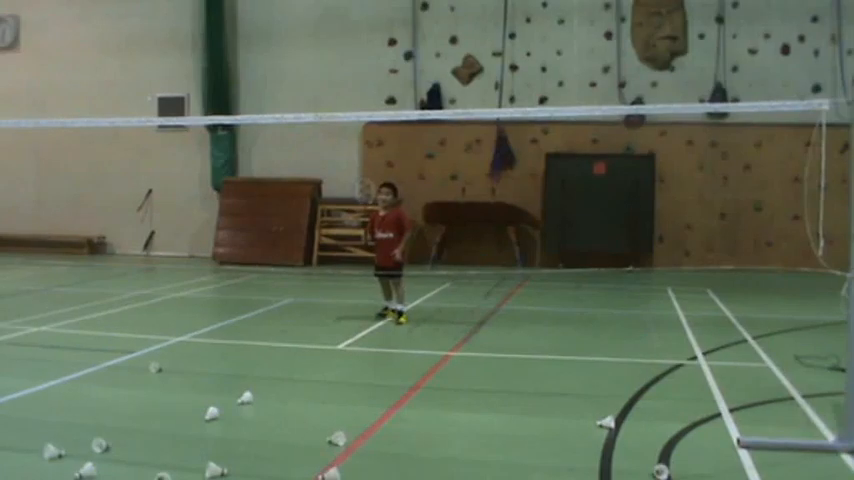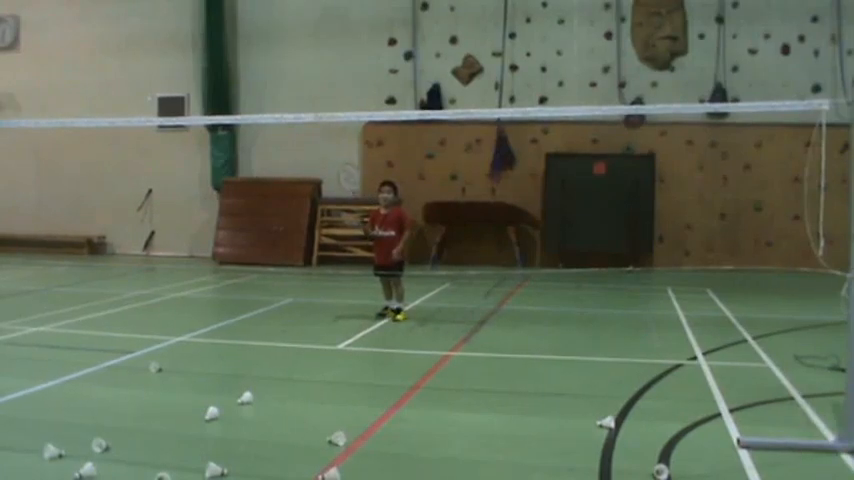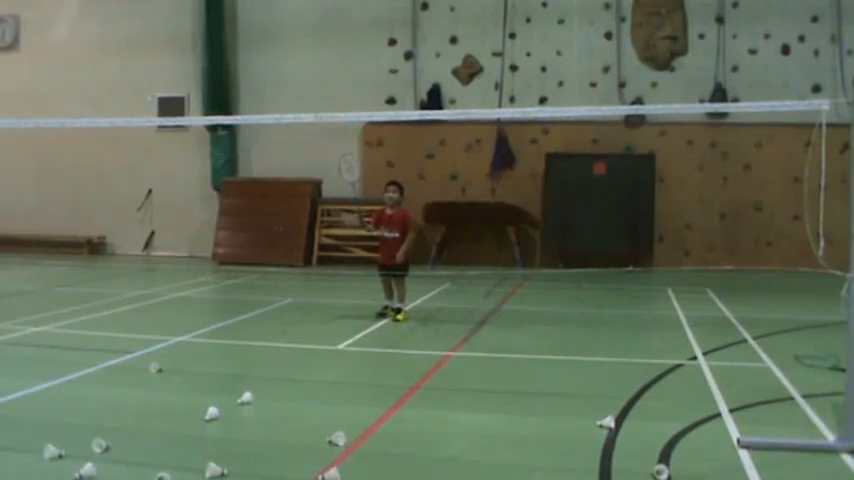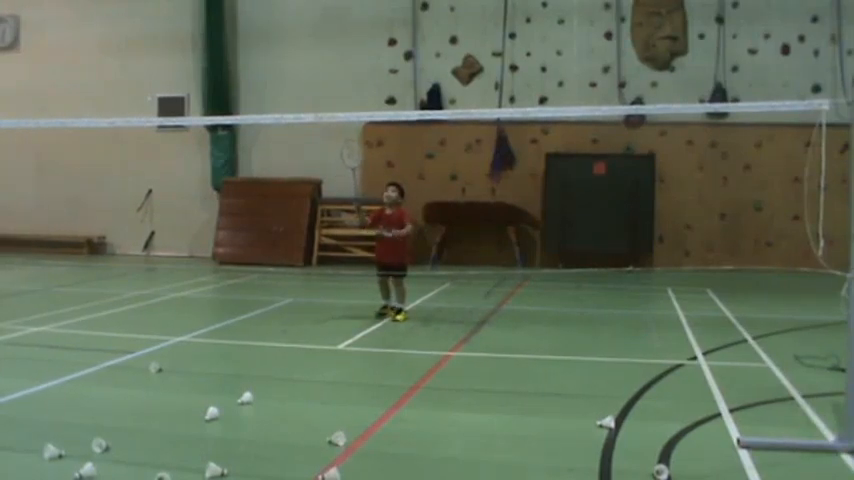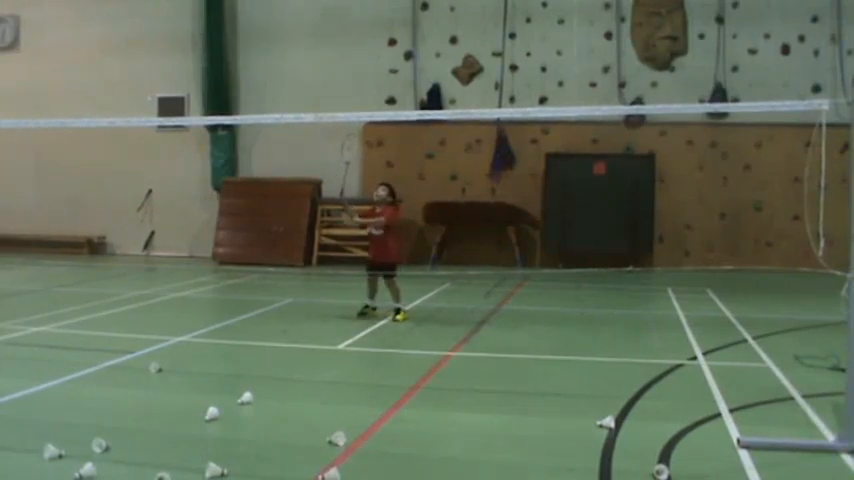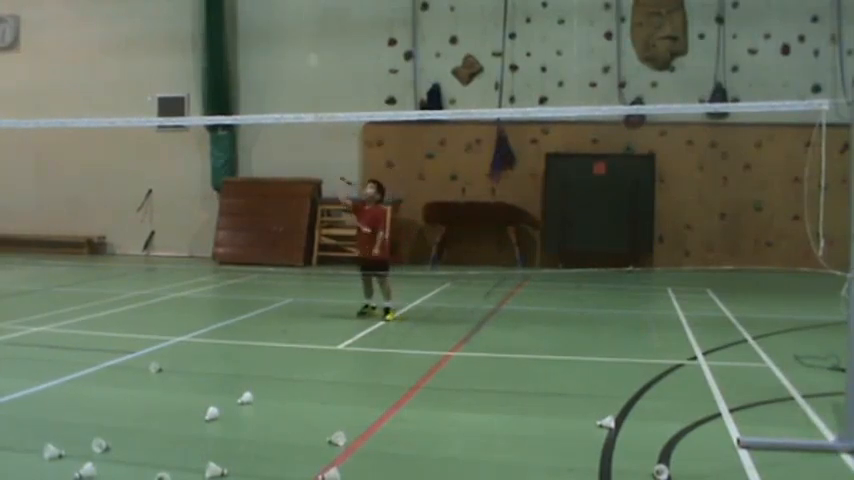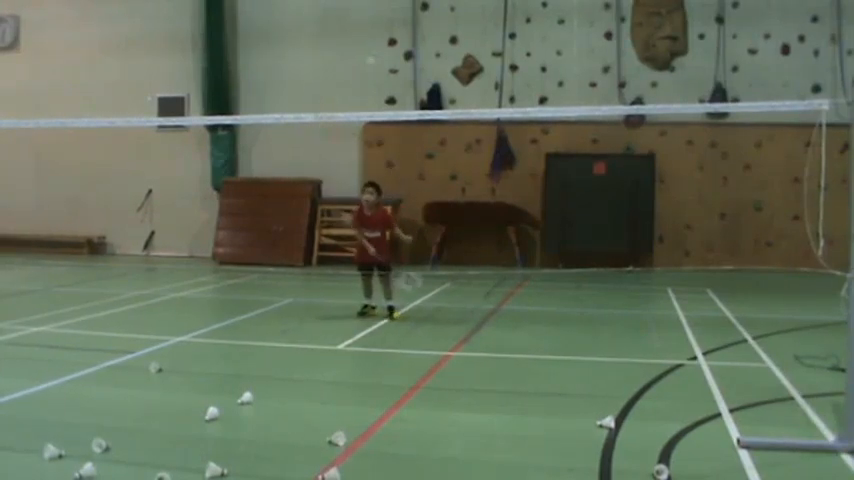
dt=0.4s
person 1, frame 1
left shoulder: (399, 214)
right shoulder: (375, 216)
left elbow: (407, 232)
right elbow: (372, 235)
left wrist: (400, 249)
right wrist: (367, 238)
left hip: (394, 256)
right hip: (380, 256)
left knee: (396, 282)
right knee: (383, 281)
left ankle: (401, 310)
right ankle: (390, 307)
person 1, frame 2
left shoulder: (399, 213)
right shoulder: (375, 214)
left elbow: (406, 231)
right elbow: (370, 233)
left wrist: (399, 248)
right wrist: (367, 231)
left hip: (394, 255)
right hip: (380, 255)
left knee: (396, 281)
right knee: (384, 281)
left ankle: (399, 309)
right ankle: (389, 306)
person 1, frame 3
left shoulder: (405, 214)
right shoulder: (380, 213)
left elbow: (411, 233)
right elbow: (372, 228)
left wrist: (403, 251)
right wrist: (366, 226)
left hip: (399, 256)
right hip: (384, 255)
left knee: (399, 281)
right knee: (385, 280)
left ankle: (400, 309)
right ankle: (390, 306)
person 1, frame 4
left shoulder: (402, 213)
right shoulder: (380, 213)
left elbow: (409, 227)
right elbow: (367, 223)
left wrist: (402, 232)
left hip: (398, 256)
right hip: (382, 255)
left knee: (398, 281)
right knee: (382, 281)
left ankle: (401, 309)
right ankle: (388, 305)
person 1, frame 5
left shoulder: (390, 211)
right shoulder: (372, 212)
left elbow: (381, 221)
right elbow: (357, 218)
left wrist: (361, 220)
right wrist: (348, 209)
left hip: (389, 255)
right hip: (375, 254)
left knee: (390, 281)
right knee: (371, 279)
left ankle: (399, 309)
right ankle: (370, 305)
person 1, frame 6
left shoulder: (380, 211)
right shoulder: (361, 207)
left elbow: (381, 231)
right elbow: (346, 202)
left wrist: (377, 247)
left hip: (378, 253)
right hip: (364, 252)
left knee: (382, 279)
right knee: (366, 278)
left ankle: (388, 308)
right ankle: (369, 305)
person 1, frame 7
left shoulder: (383, 213)
right shoulder: (359, 212)
left elbow: (393, 227)
right elbow: (357, 232)
left wrist: (403, 237)
right wrist: (368, 246)
left hip: (382, 253)
right hip: (364, 253)
left knee: (385, 279)
right knee: (366, 279)
left ankle: (390, 307)
right ankle: (369, 305)
